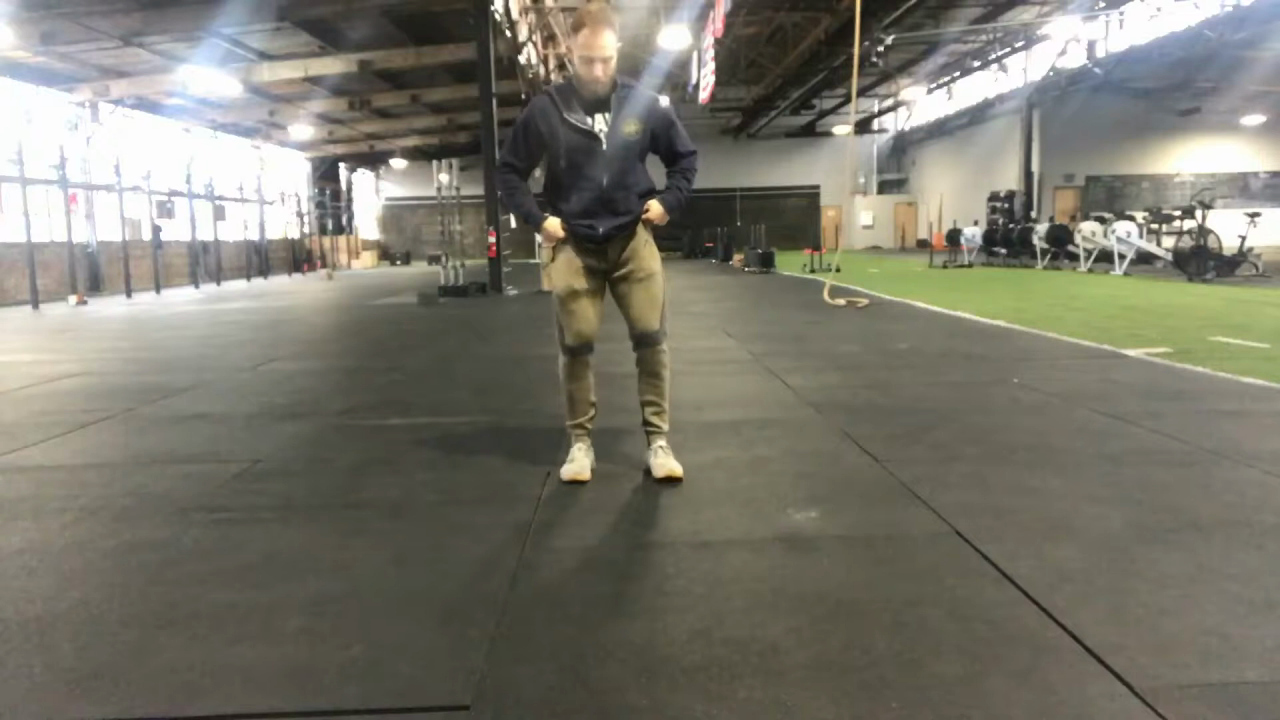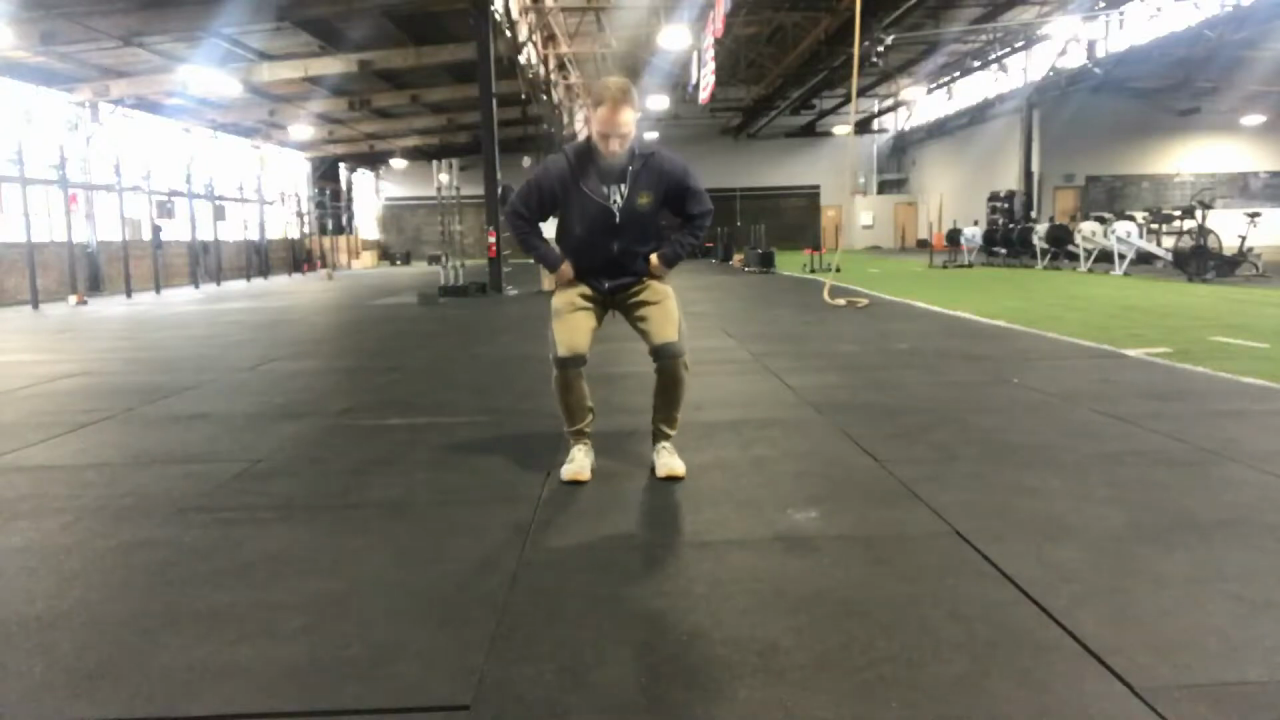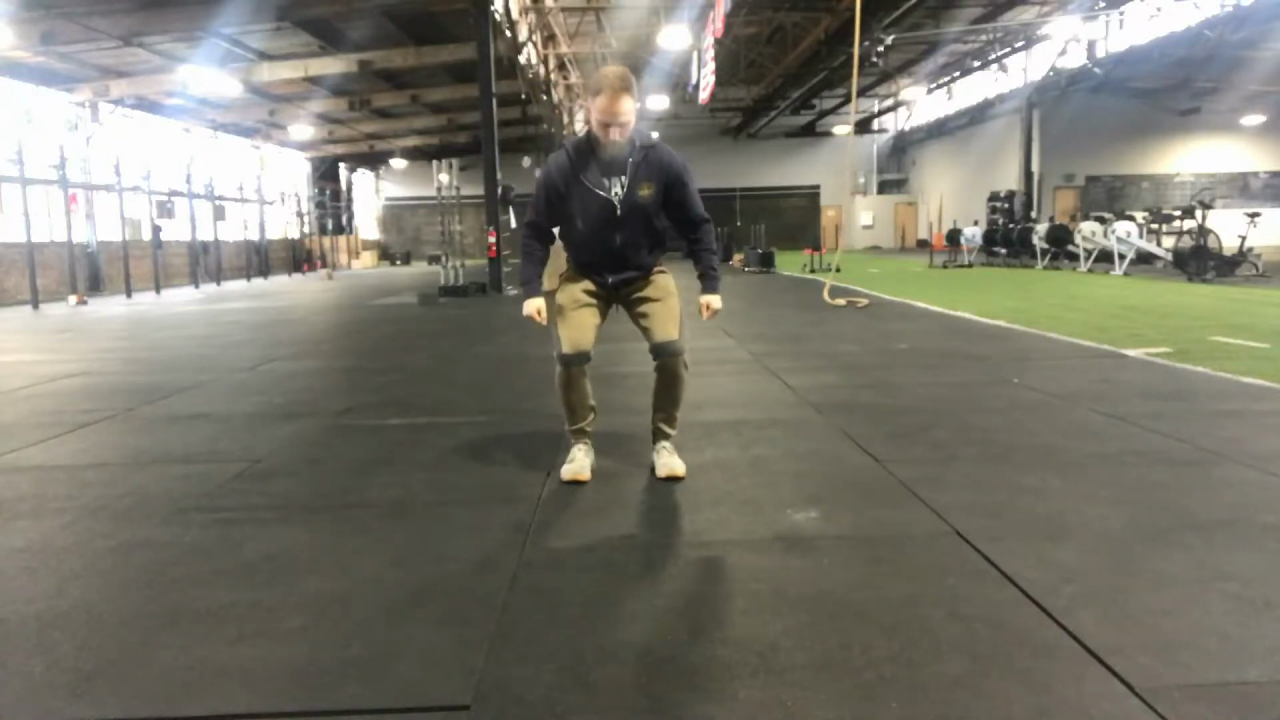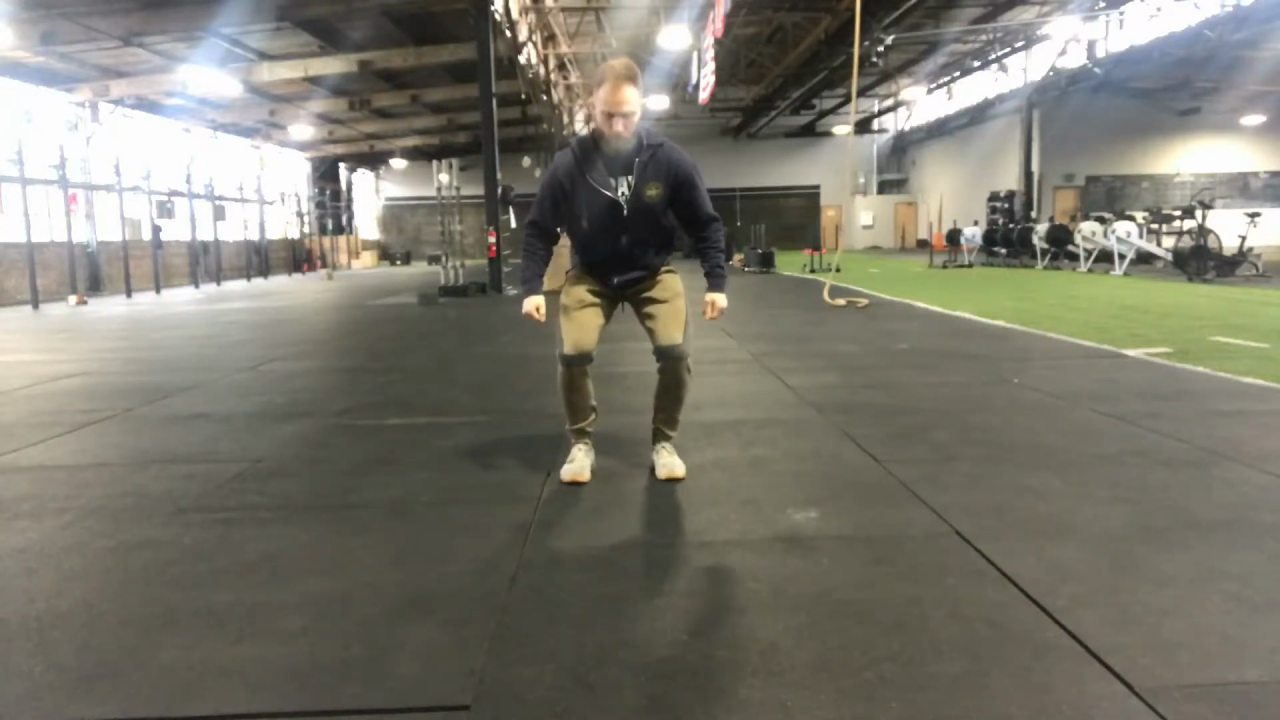
dt=0.7s
person 1, frame 1
left shoulder: (645, 103)
right shoulder: (545, 110)
left elbow: (685, 156)
right elbow: (509, 171)
left wrist: (668, 201)
right wrist: (537, 219)
left hip: (632, 240)
right hip: (573, 245)
left knee: (651, 339)
right knee: (576, 345)
left ankle: (657, 441)
right ankle: (580, 443)
person 1, frame 2
left shoulder: (662, 167)
right shoulder: (561, 169)
left elbow: (702, 212)
right elbow: (518, 215)
left wrist: (668, 255)
right wrist: (553, 261)
left hip: (642, 279)
right hip: (581, 281)
left knee: (672, 352)
right knee: (567, 356)
left ankle: (663, 443)
right ankle: (580, 444)
person 1, frame 3
left shoulder: (662, 161)
right shoulder: (563, 165)
left elbow: (697, 225)
right elbow: (536, 230)
left wrist: (710, 283)
right wrist: (532, 289)
left hip: (646, 273)
right hip: (584, 276)
left knee: (671, 351)
right knee: (571, 354)
left ankle: (663, 441)
right ankle: (581, 443)
person 1, frame 4
left shoulder: (669, 159)
right shoulder: (569, 163)
left elbow: (706, 223)
right elbow: (540, 228)
left wrist: (717, 281)
right wrist: (532, 286)
left hip: (654, 274)
right hip: (590, 276)
left knee: (674, 353)
right knee: (573, 354)
left ankle: (663, 442)
right ankle: (581, 444)
